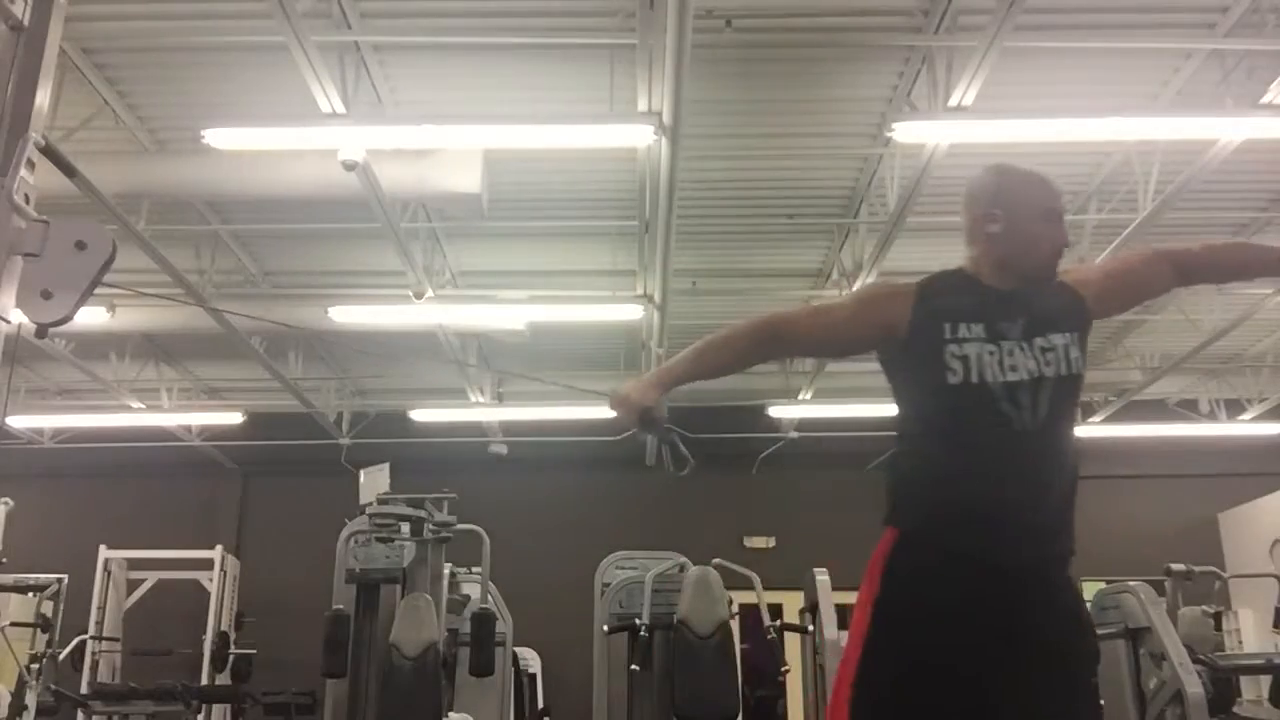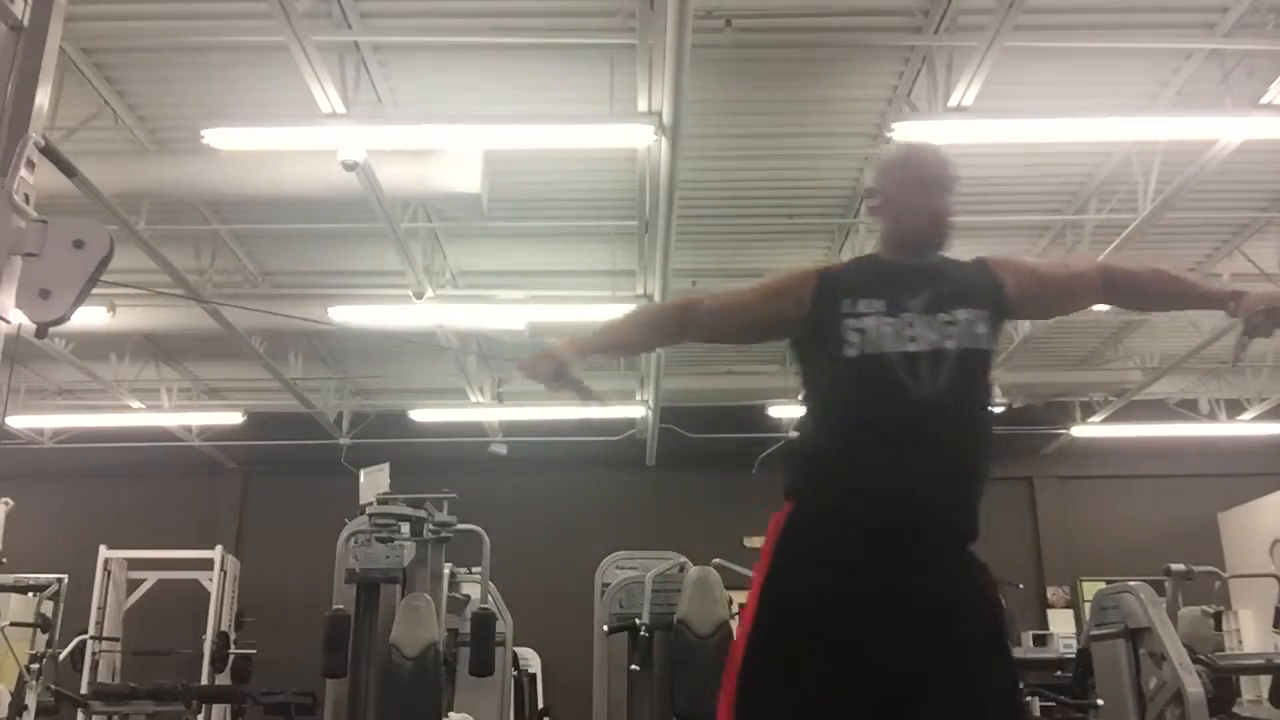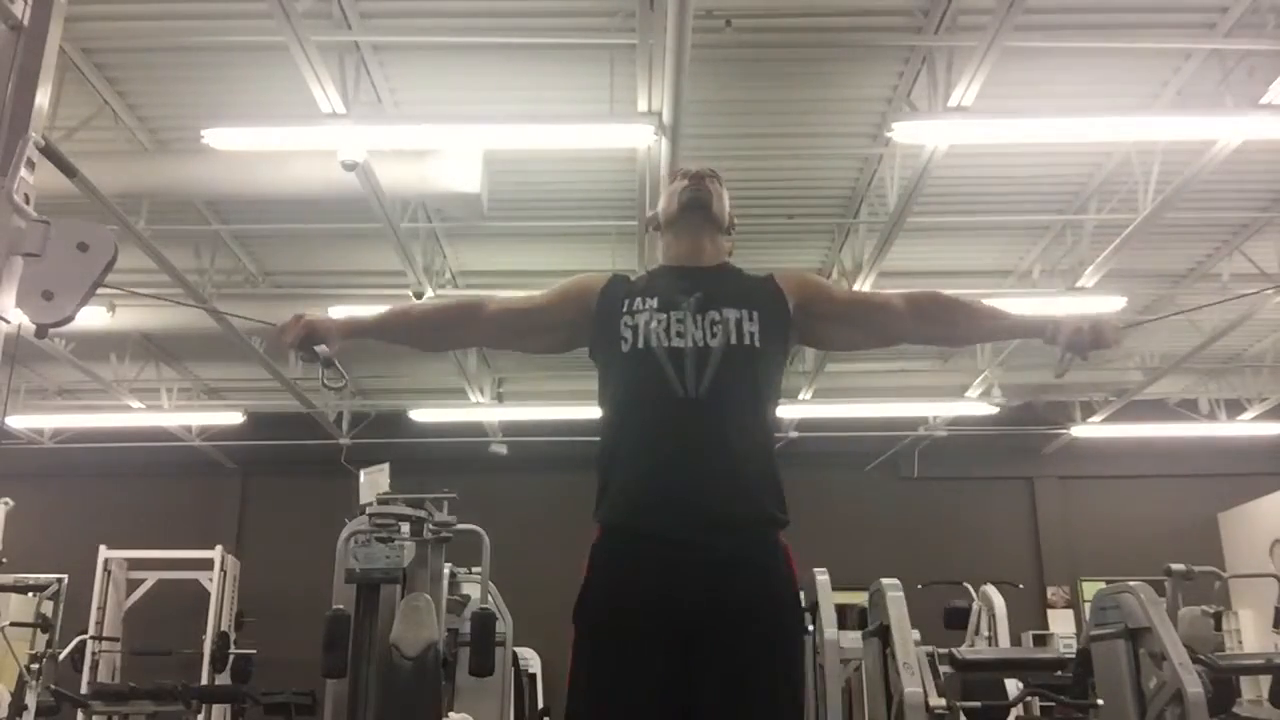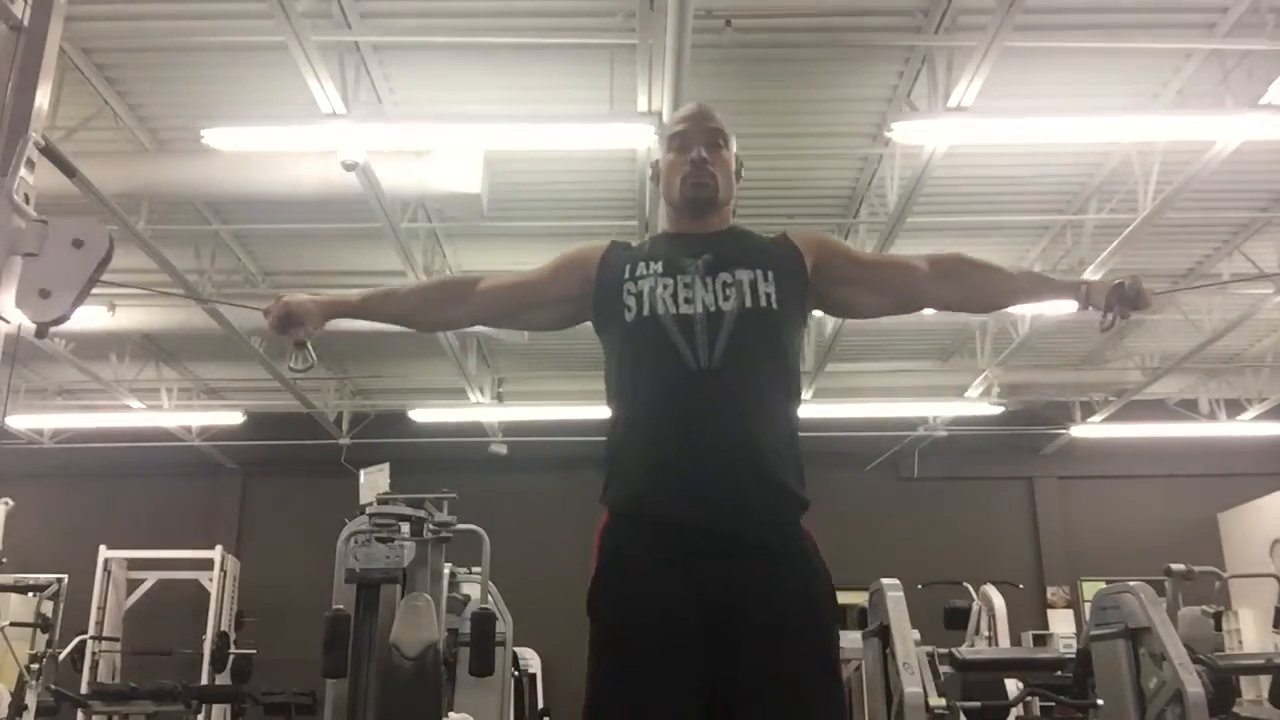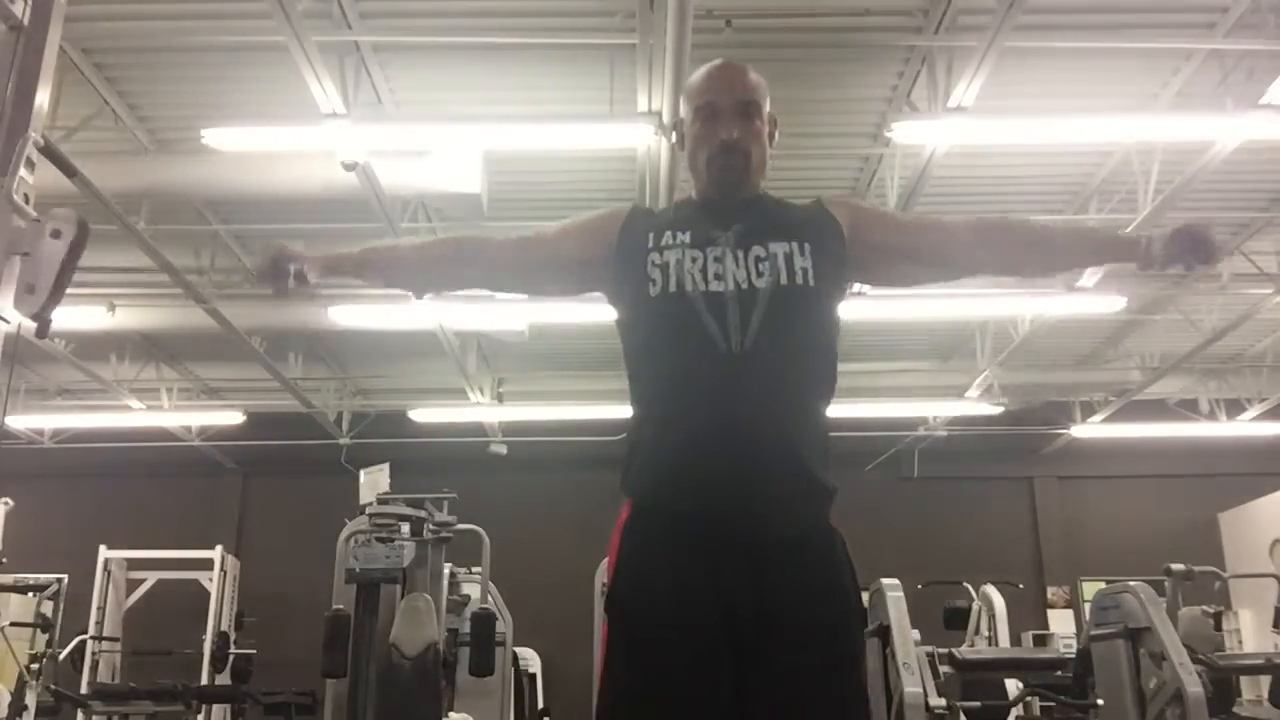
dt=1s
person 1, frame 1
left shoulder: (1073, 300)
right shoulder: (909, 308)
left elbow: (1180, 263)
right elbow: (776, 332)
right wrist: (659, 379)
left hip: (1037, 577)
right hip: (927, 570)
person 1, frame 2
left shoulder: (991, 283)
right shoulder: (819, 293)
left elbow: (1107, 280)
right elbow: (693, 314)
right wrist: (576, 347)
left hip: (939, 558)
right hip: (823, 552)
person 1, frame 3
left shoulder: (780, 296)
right shoulder: (603, 299)
left elbow: (909, 314)
right elbow: (480, 318)
left wrist: (1046, 326)
right wrist: (351, 325)
left hip: (745, 562)
right hip: (634, 562)
person 1, frame 4
left shoulder: (796, 258)
right shoulder: (605, 269)
left elbow: (930, 278)
right elbow: (473, 297)
left wrist: (1073, 287)
right wrist: (334, 305)
left hip: (771, 548)
right hip: (647, 549)
person 1, frame 5
left shoulder: (831, 229)
right shoulder: (624, 237)
left elbow: (975, 241)
right elbow: (483, 255)
left wrist: (1135, 246)
right wrist: (332, 263)
left hip: (796, 542)
right hip: (668, 543)
